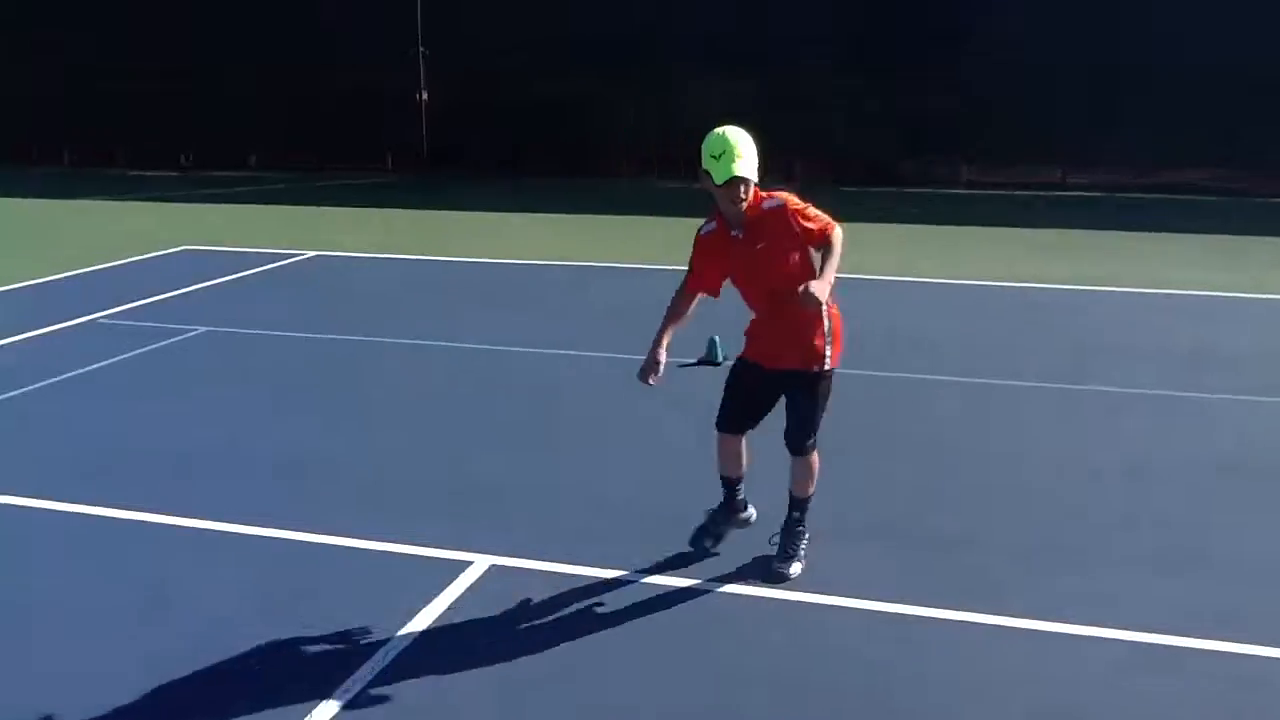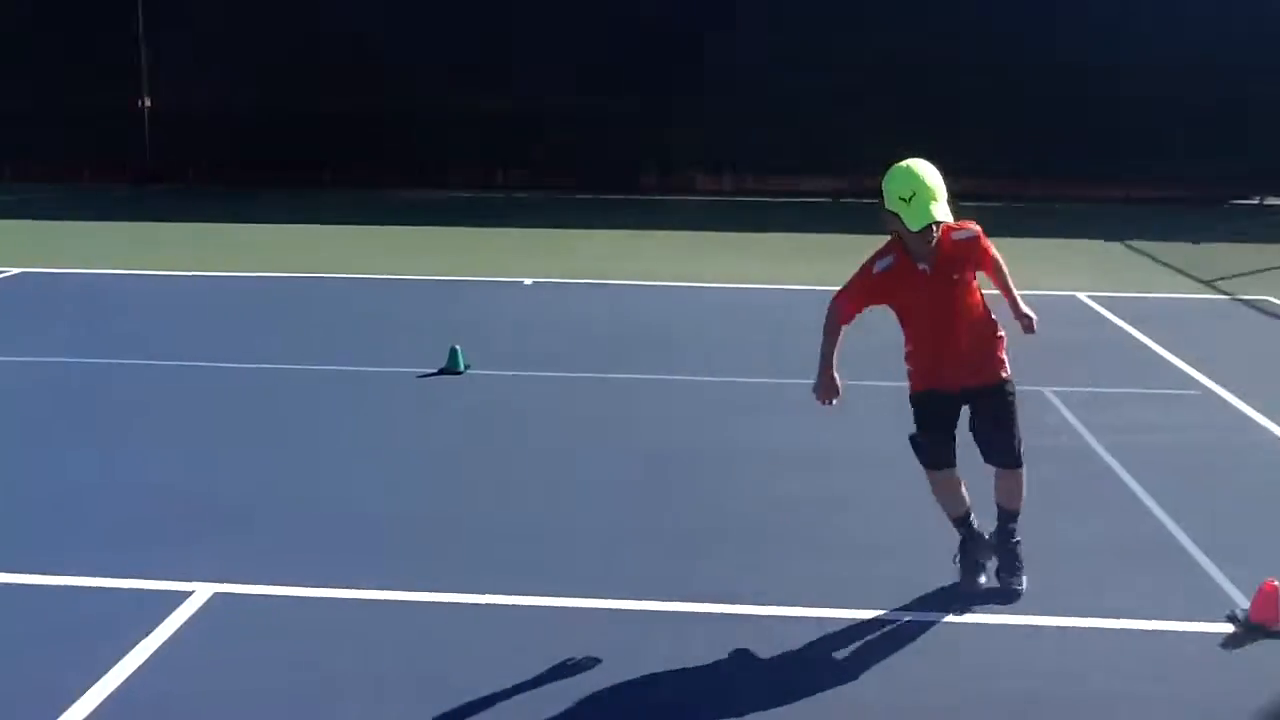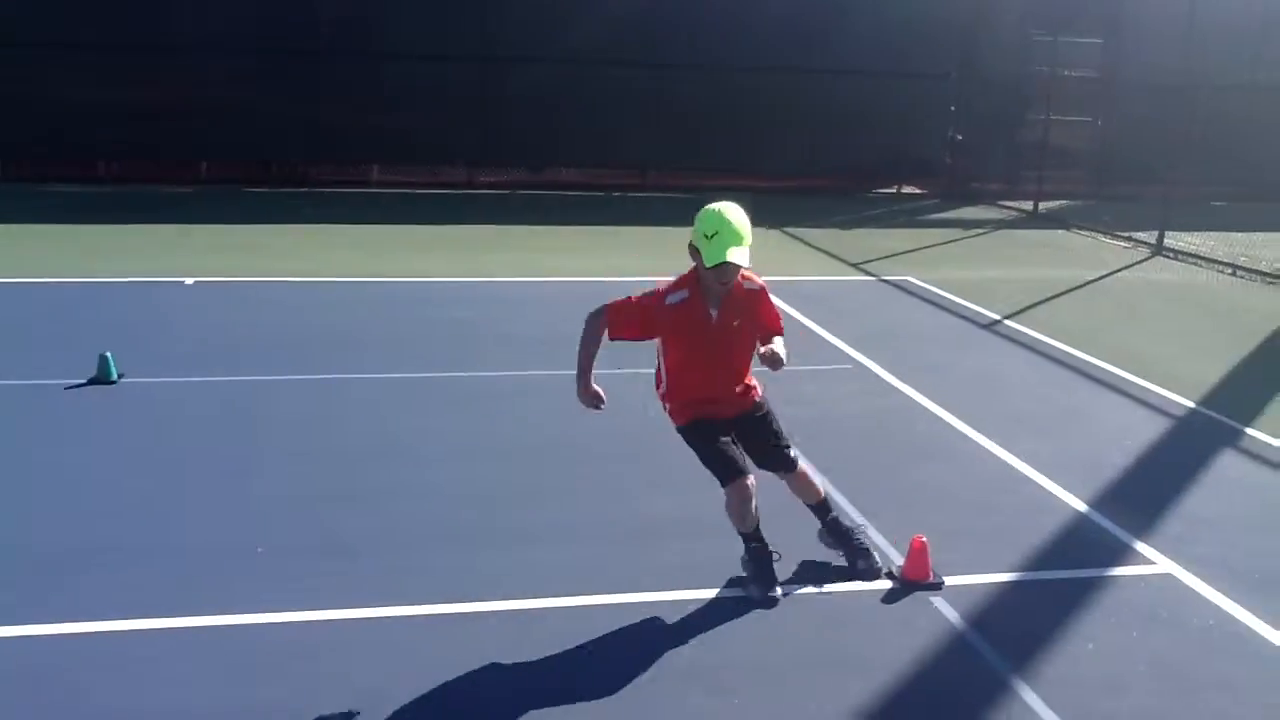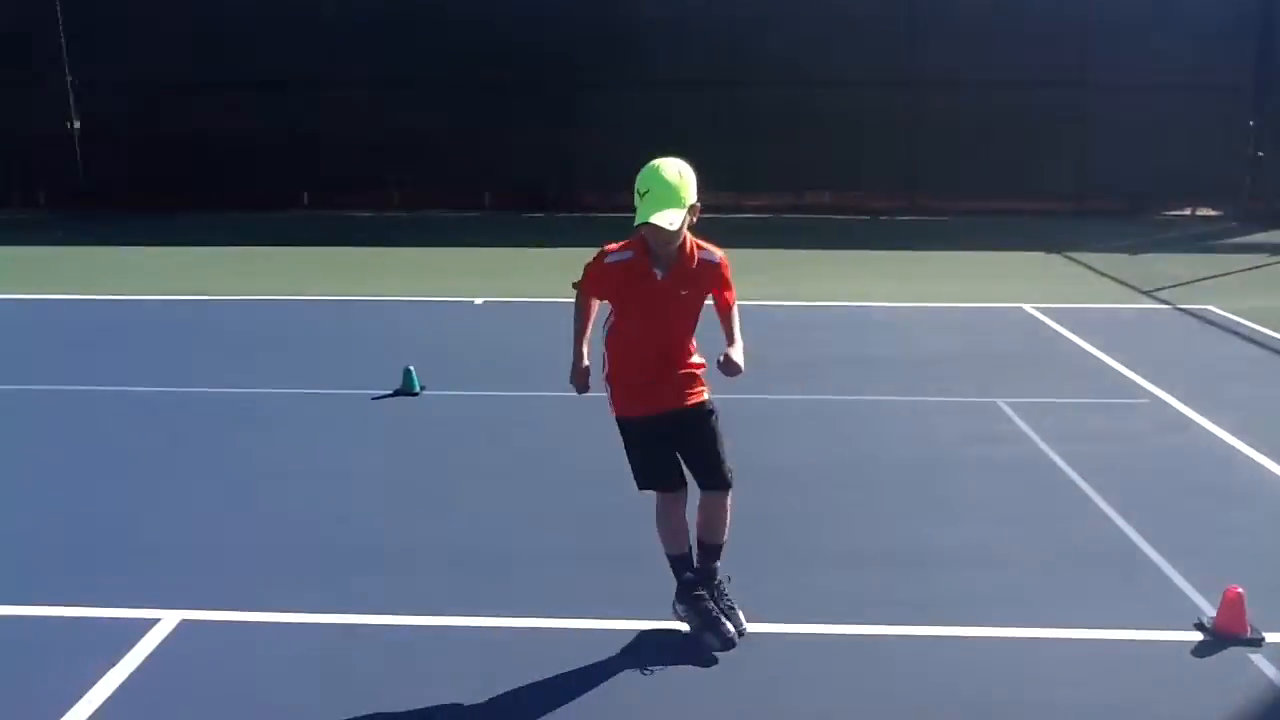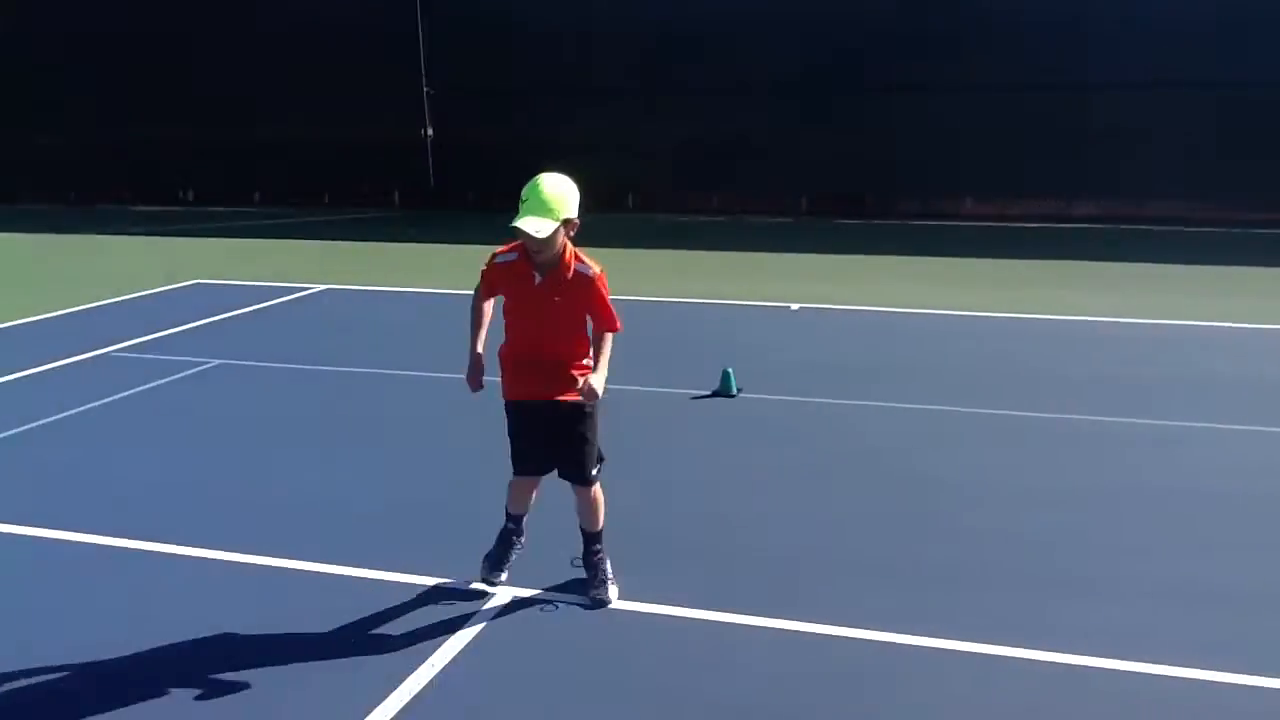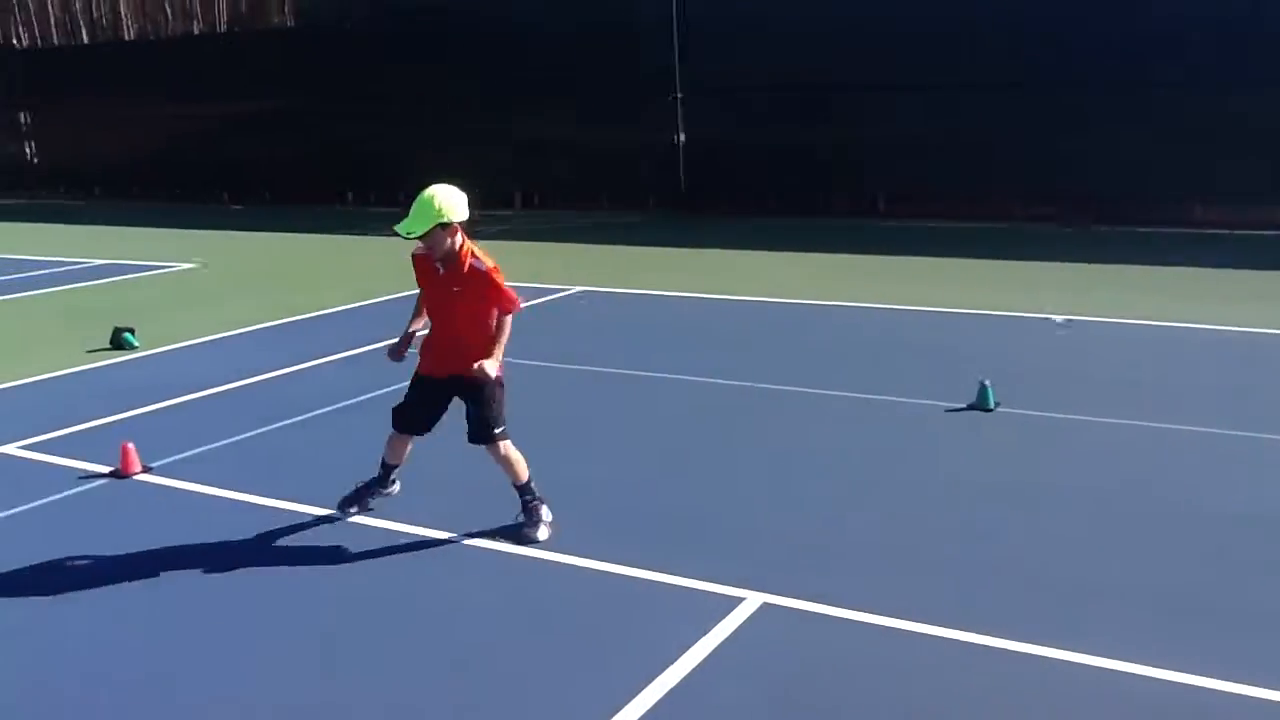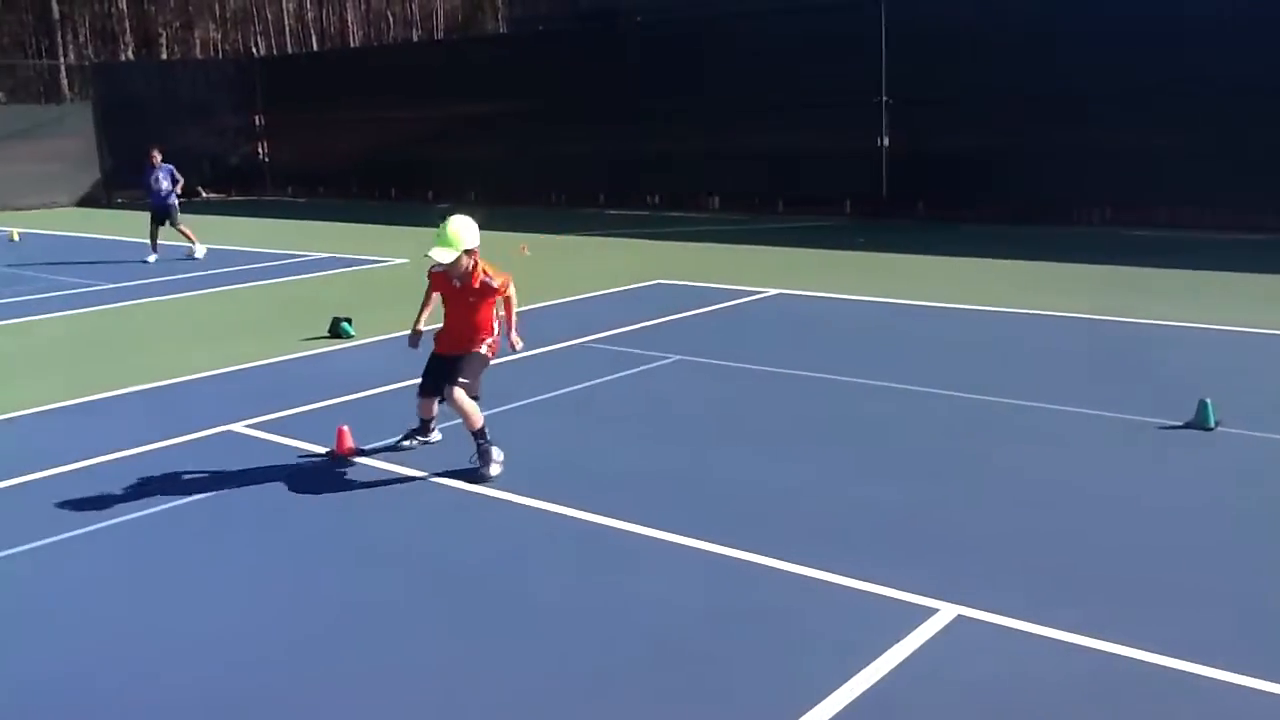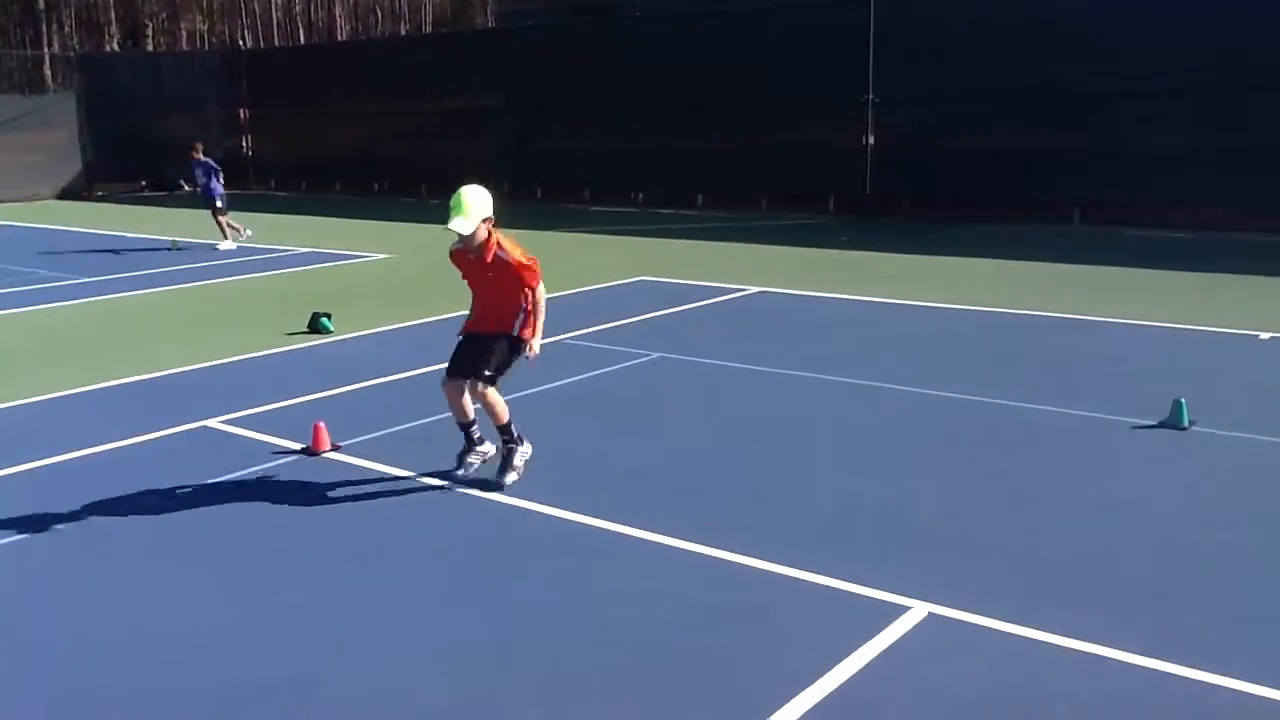
dt=0.5s
person 1, frame 1
left shoulder: (780, 211)
right shoulder: (709, 235)
left elbow: (832, 233)
right elbow: (692, 290)
left wrist: (825, 281)
right wrist: (659, 346)
left hip: (810, 344)
right hip: (763, 343)
left knee: (800, 447)
right knee: (728, 430)
left ankle: (796, 528)
right ankle: (733, 506)
person 1, frame 2
left shoulder: (965, 239)
right shoulder: (879, 269)
left elbow: (994, 264)
right elbow: (839, 311)
left wrist: (1016, 304)
right wrist: (826, 371)
left hip: (989, 367)
right hip: (931, 374)
left knee: (1008, 461)
right knee: (939, 466)
left ankle: (1007, 539)
right ankle: (972, 540)
person 1, frame 3
left shoulder: (753, 291)
right shoulder: (669, 303)
left elbow: (775, 335)
right elbow: (599, 319)
left wrist: (774, 351)
right wrist: (585, 378)
left hip: (742, 396)
right hip: (693, 408)
left knee: (790, 466)
right knee: (741, 482)
left ankle: (833, 527)
right ankle: (756, 553)
person 1, frame 4
left shoulder: (710, 262)
right shoulder: (613, 261)
left elbow: (724, 298)
right elbow: (586, 294)
left wrist: (734, 343)
right wrist: (580, 355)
left hip: (687, 388)
right hip: (634, 396)
left knee: (717, 487)
right knee: (671, 492)
left ankle: (710, 580)
right ankle: (688, 587)
person 1, frame 5
left shoulder: (587, 275)
right shoulder: (504, 263)
left elbow: (606, 329)
right elbow: (485, 295)
left wrist: (599, 375)
right wrist: (476, 353)
left hip: (573, 387)
right hip: (524, 385)
left knee: (585, 481)
right knee: (527, 474)
left ankle: (594, 555)
right ankle: (511, 536)
person 1, frame 6
left shoulder: (481, 269)
right shoulder: (421, 258)
left elbow: (507, 310)
left wrist: (495, 357)
right wrist: (408, 335)
left hip: (476, 368)
right hip: (435, 362)
left knee: (494, 441)
right knee: (403, 430)
left ankle: (532, 504)
right ankle: (385, 481)
person 1, frame 7
left shoulder: (490, 281)
right shoulder: (438, 272)
left elbow: (508, 291)
left wrist: (511, 331)
right wrist: (419, 323)
left hip: (478, 346)
right hip: (447, 343)
left knee: (455, 394)
right knee: (426, 396)
left ankle: (486, 449)
right ankle: (427, 430)
person 1, frame 8
left shoulder: (509, 256)
right shoulder: (458, 251)
left elbow: (537, 290)
left wrist: (536, 335)
right wrist: (473, 316)
left hip: (510, 329)
right hip: (479, 326)
left knee: (482, 387)
right knee: (451, 383)
left ankle: (514, 445)
right ankle: (476, 443)
